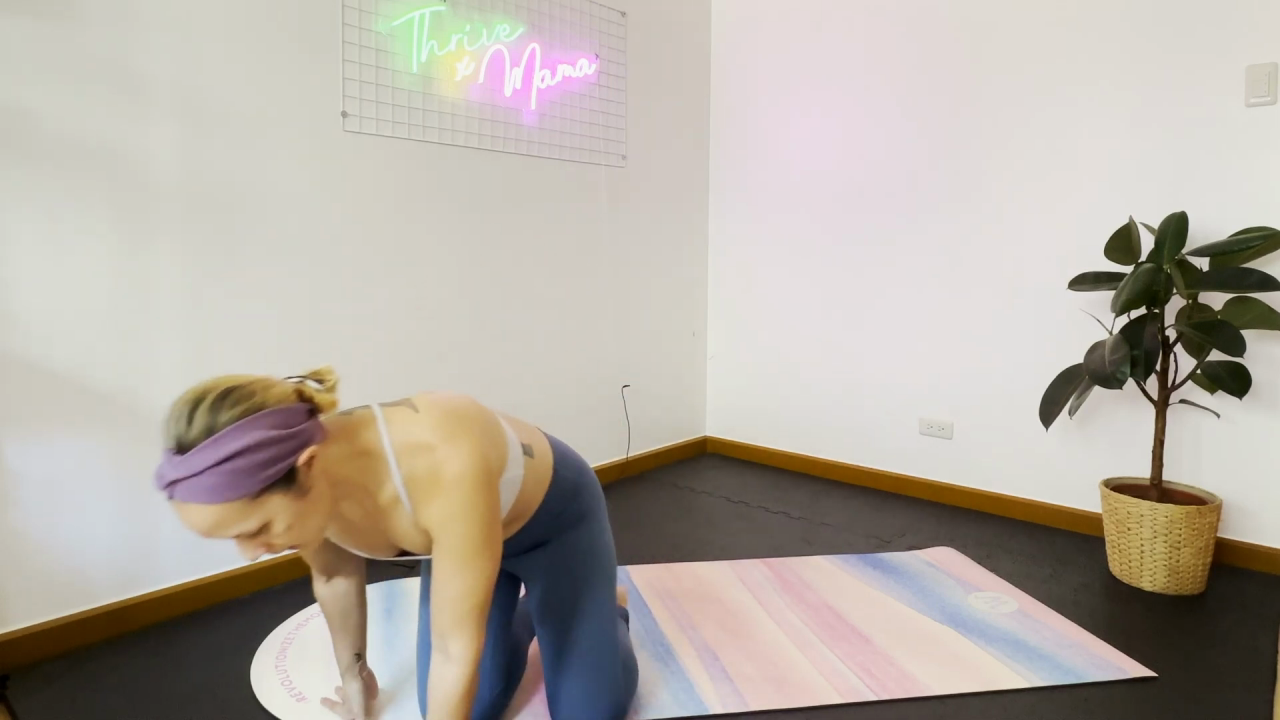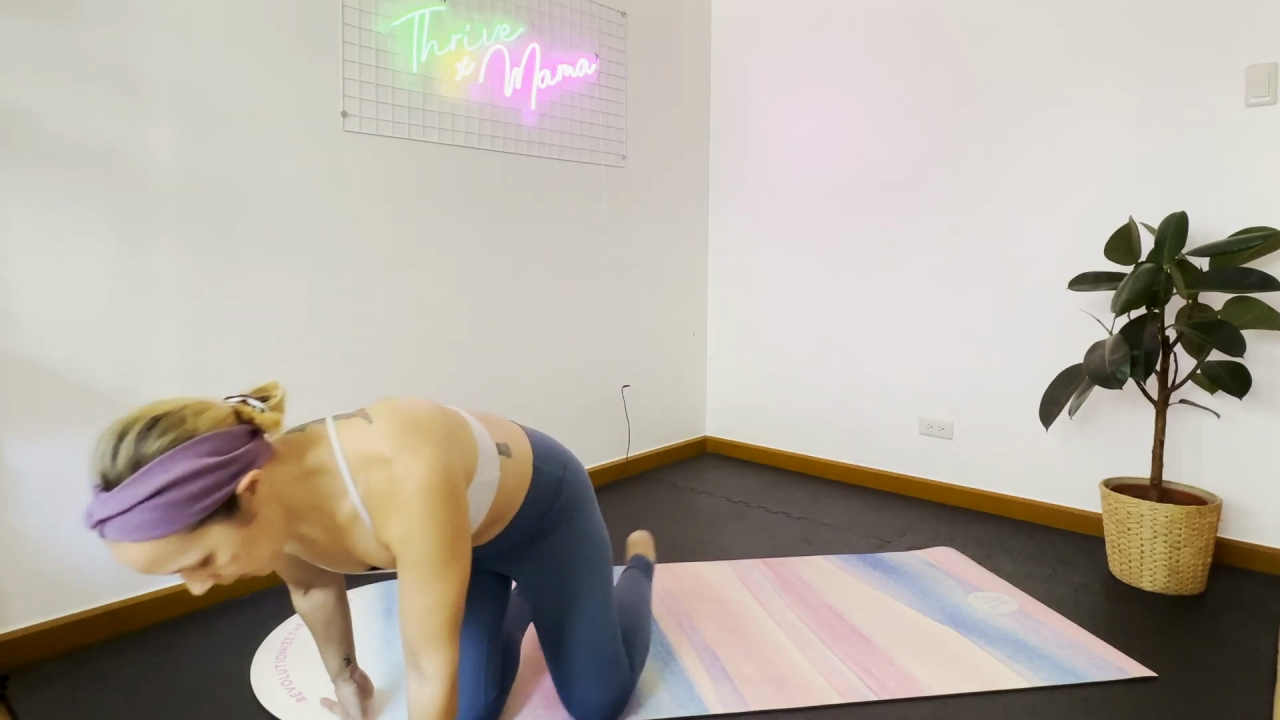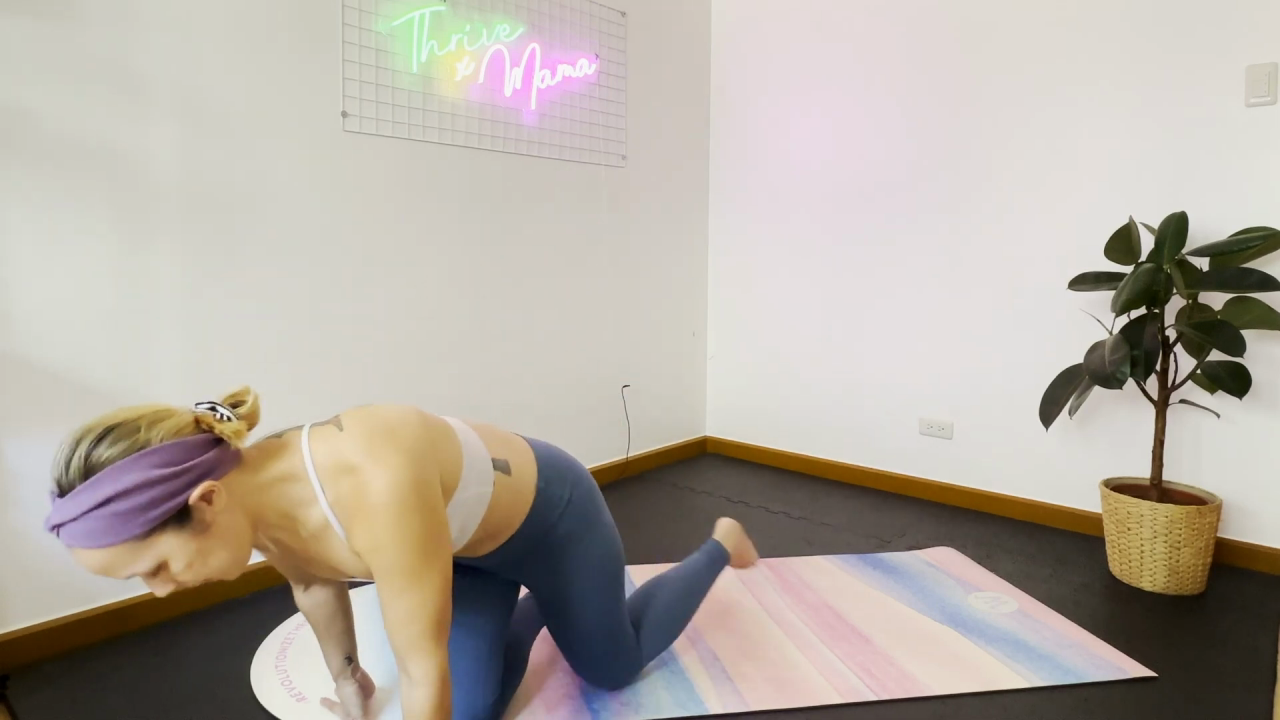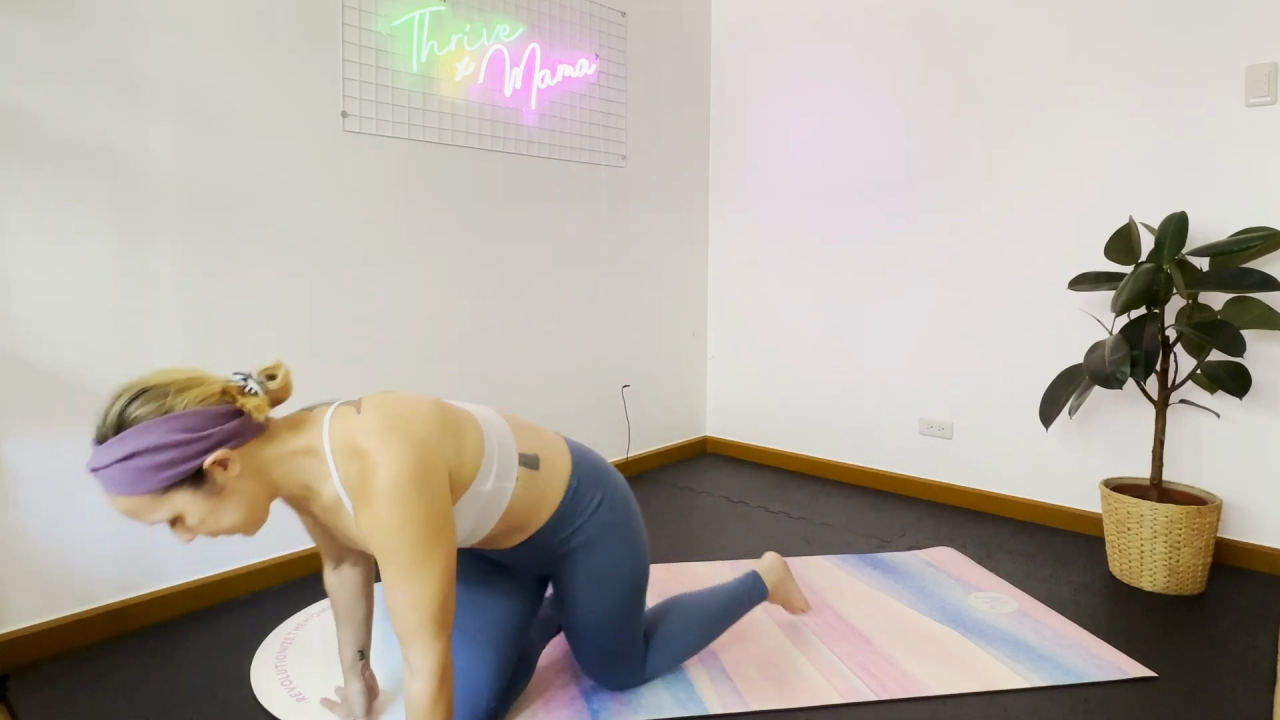
dt=0.2s
person 1, frame 1
left shoulder: (443, 463)
right shoulder: (300, 487)
left elbow: (456, 653)
right elbow: (337, 578)
right wrist: (355, 676)
left hip: (557, 514)
right hip: (474, 523)
left ankle: (605, 608)
right ankle: (532, 607)
person 1, frame 2
left shoulder: (403, 475)
right shoulder: (259, 503)
left elbow: (436, 670)
right elbow: (315, 586)
left hip: (543, 507)
right hip: (458, 528)
left ankle: (637, 562)
right ankle: (525, 603)
person 1, frame 3
left shoulder: (377, 486)
right shoulder: (253, 496)
right elbow: (316, 584)
left hip: (551, 516)
right hip: (466, 538)
left ankle: (717, 545)
right ankle: (536, 606)
person 1, frame 4
left shoulder: (386, 470)
right shoulder: (295, 462)
left elbow: (429, 659)
right elbow: (344, 567)
left hip: (584, 519)
right hip: (500, 536)
left ankle: (759, 580)
right ankle: (557, 609)
